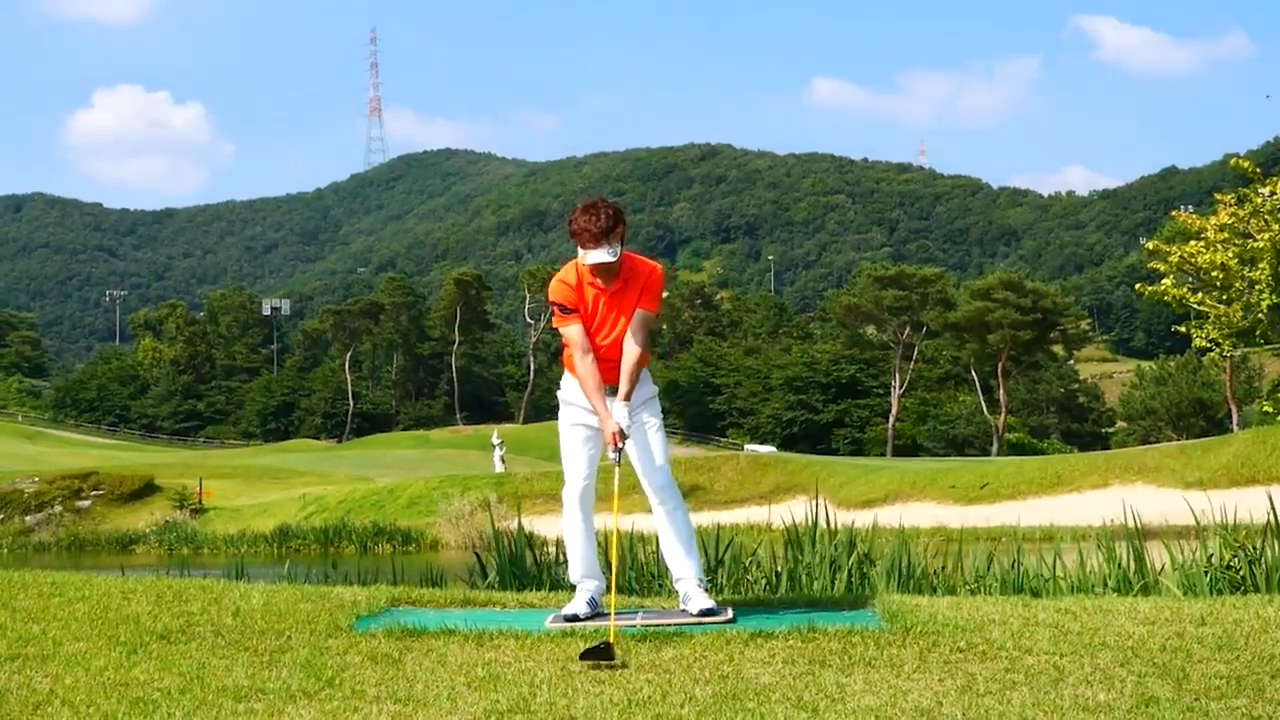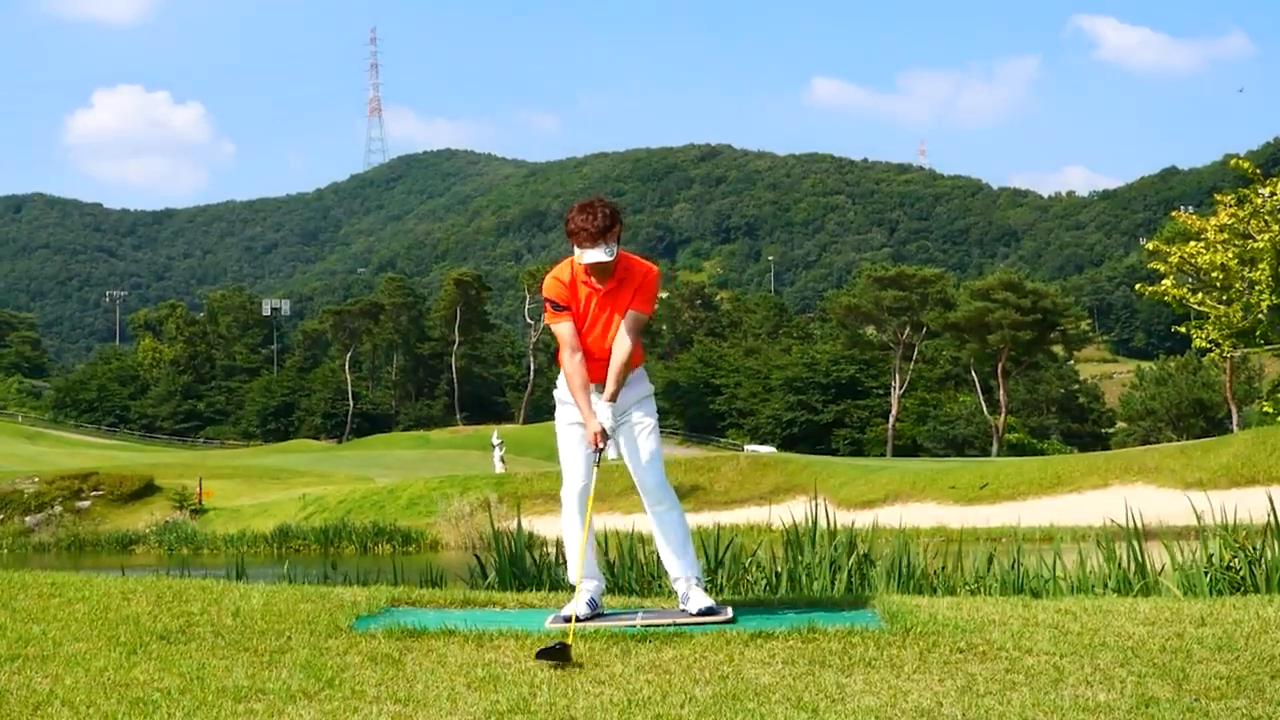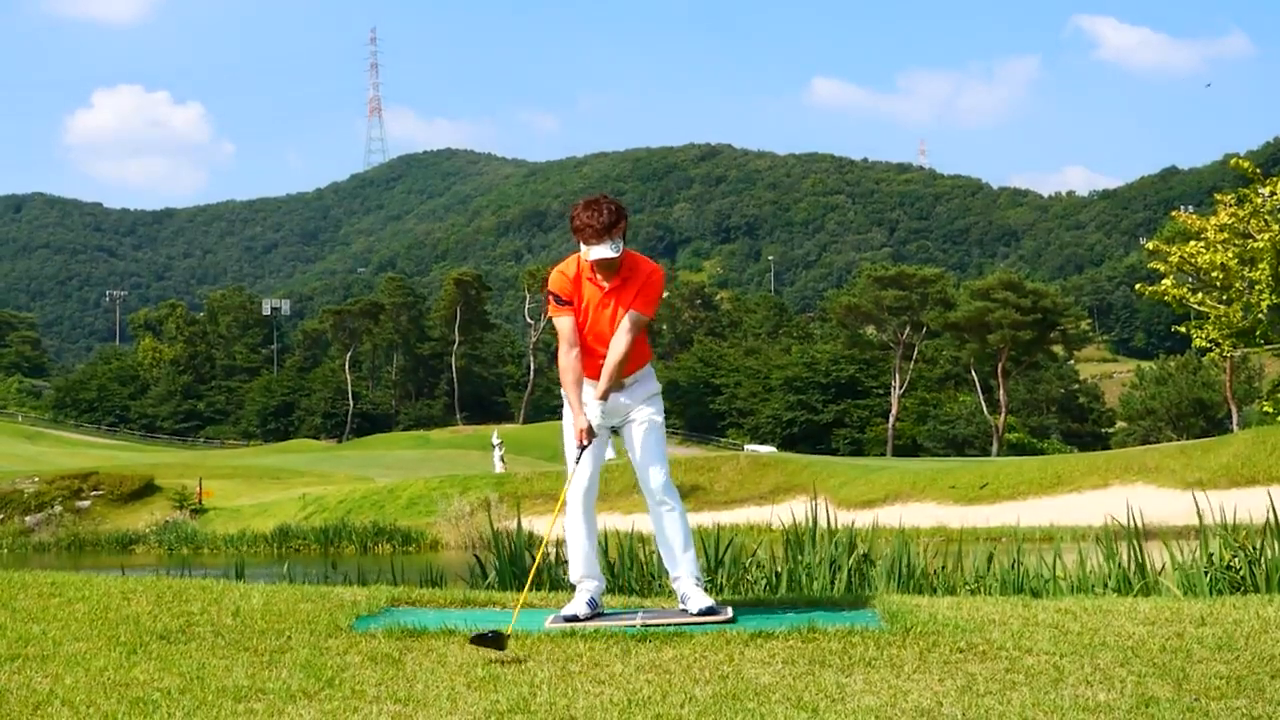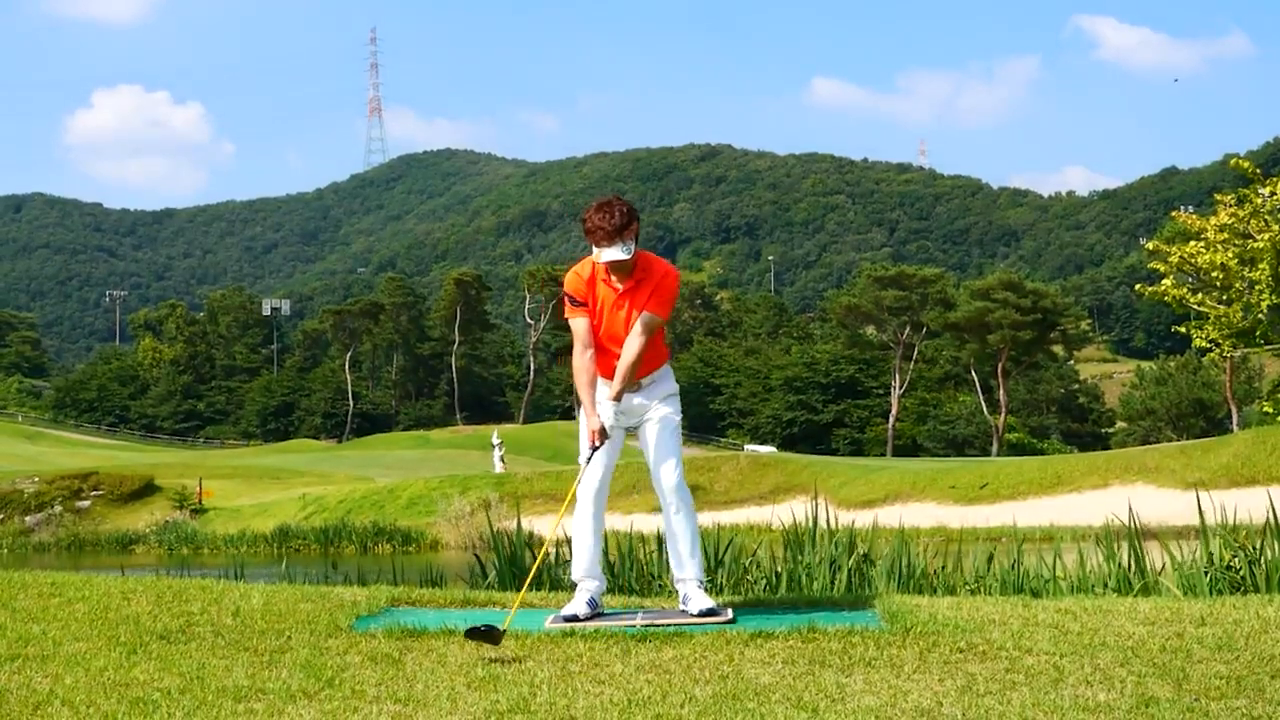
dt=0.2s
person 1, frame 1
left shoulder: (649, 273)
right shoulder: (564, 284)
left elbow: (635, 341)
right elbow: (582, 356)
left wrist: (623, 404)
right wrist: (603, 417)
left hip: (635, 389)
right hip: (580, 393)
left knee: (661, 485)
right knee: (577, 490)
left ankle: (690, 585)
right ankle: (587, 588)
person 1, frame 2
left shoulder: (644, 274)
right shoulder: (558, 282)
left elbow: (625, 341)
right elbow: (571, 354)
left wrist: (609, 403)
right wrist: (587, 415)
left hip: (630, 388)
right hip: (577, 392)
left knee: (655, 485)
right knee: (574, 491)
left ankle: (688, 585)
right ankle: (587, 589)
person 1, frame 3
left shoulder: (649, 275)
right shoulder: (563, 278)
left elbow: (624, 339)
right elbow: (570, 348)
left wrist: (600, 401)
right wrist: (577, 411)
left hip: (637, 387)
right hip: (583, 389)
left knee: (658, 484)
right knee: (579, 490)
left ankle: (688, 584)
right ankle: (587, 589)
person 1, frame 4
left shoulder: (663, 275)
right shoulder: (578, 279)
left elbow: (638, 341)
right elbow: (584, 349)
left wrist: (615, 402)
right wrist: (591, 413)
left hip: (654, 386)
right hip: (599, 388)
left knee: (671, 484)
right knee: (590, 488)
left ankle: (689, 586)
right ankle: (588, 588)
